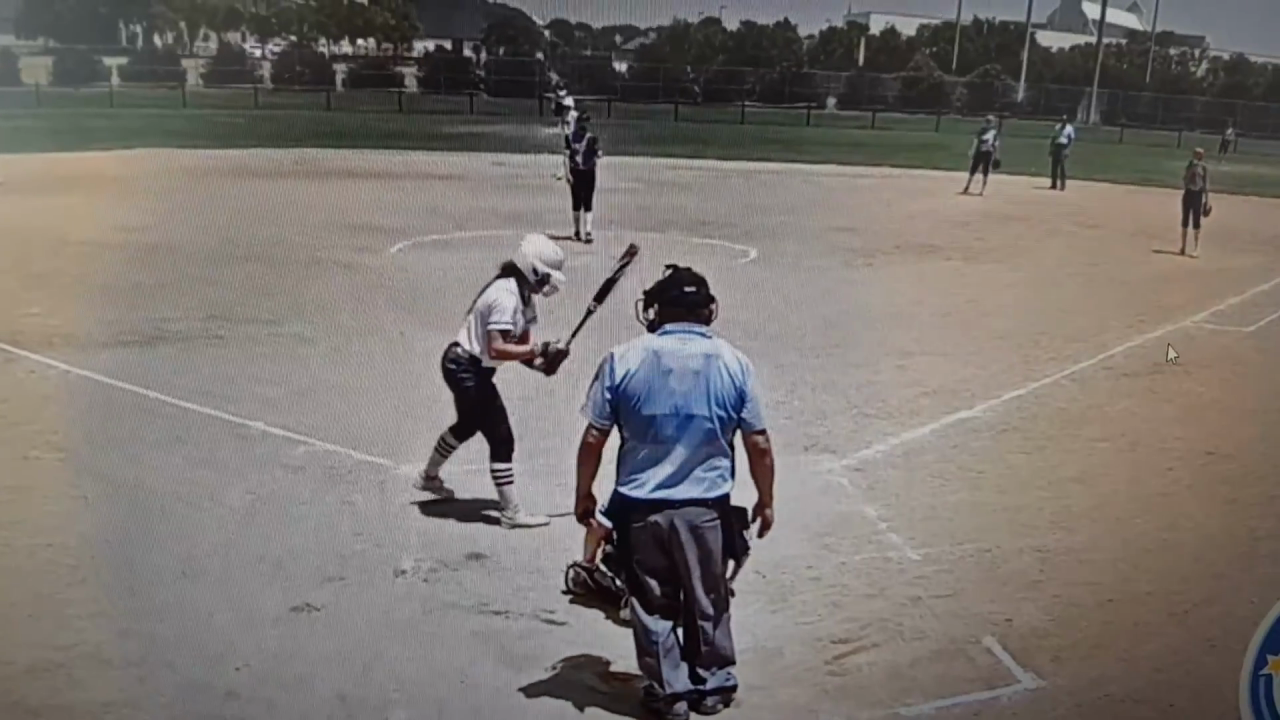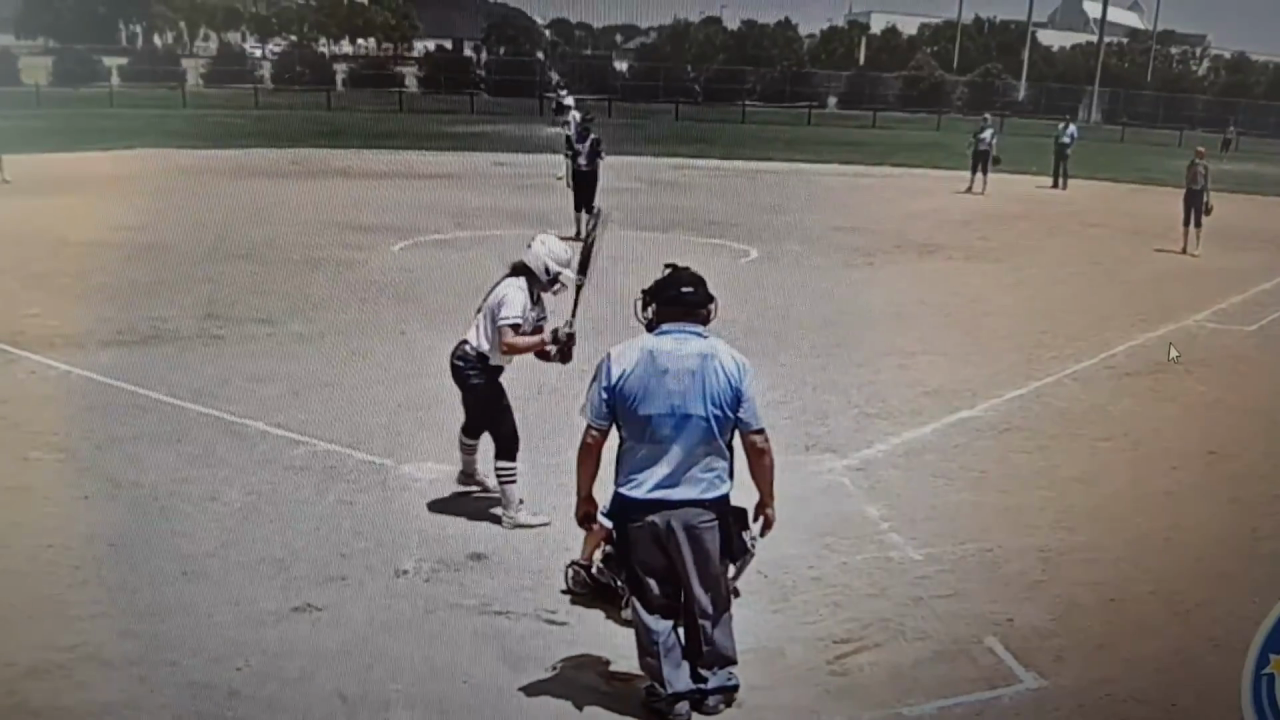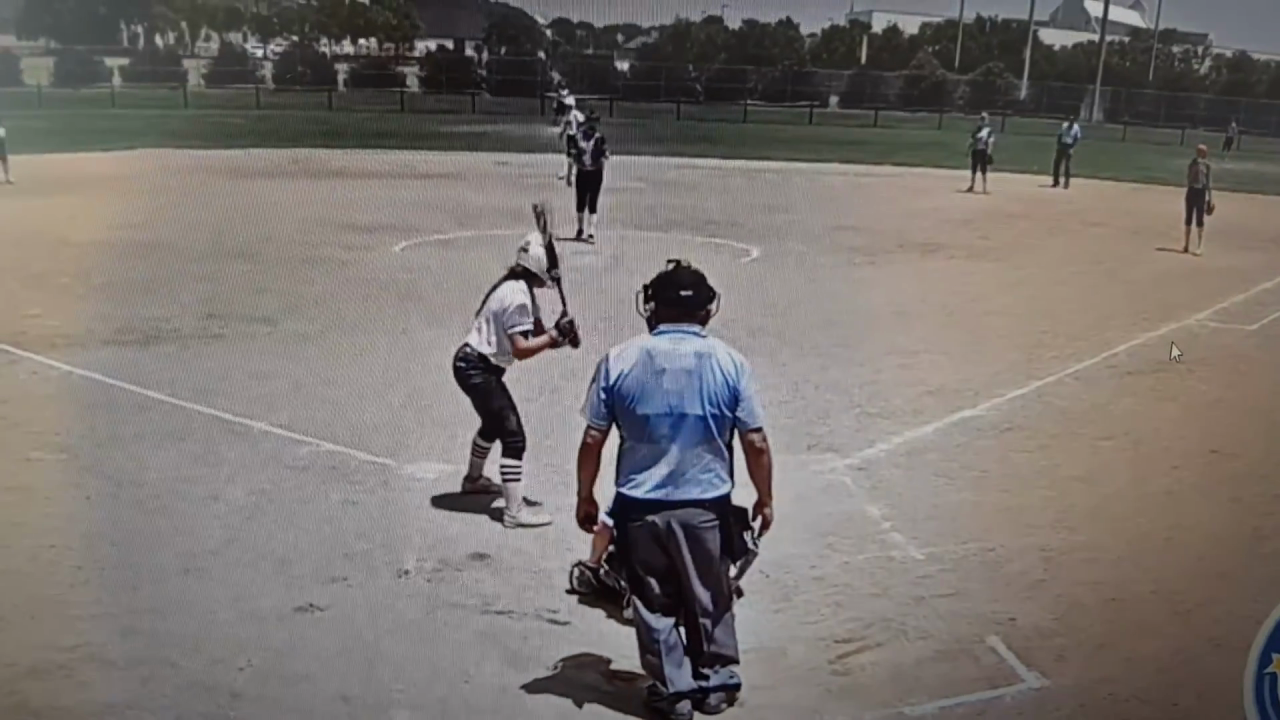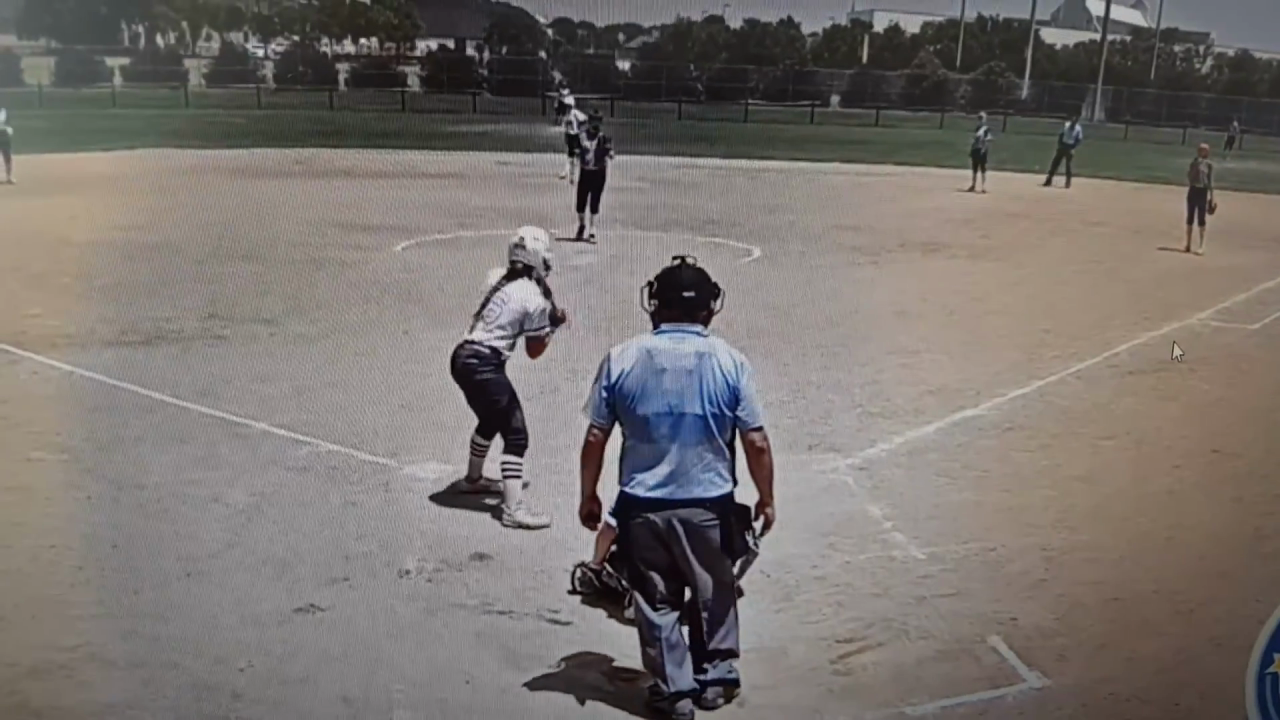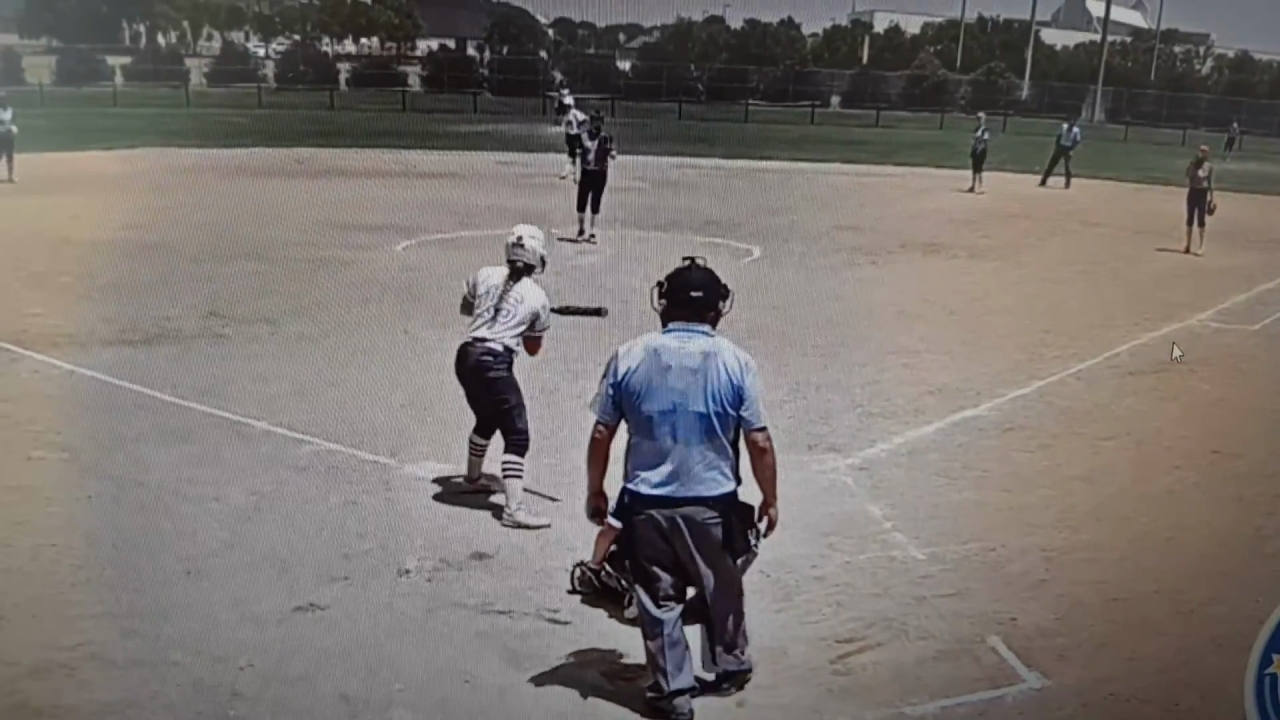
dt=0.2s
person 1, frame 1
left shoulder: (623, 359)
right shoulder: (734, 363)
left elbow: (593, 438)
right elbow: (758, 445)
left wrist: (584, 494)
right wrist: (766, 500)
left hip: (640, 507)
right hip: (706, 507)
left knee: (653, 605)
right knee: (708, 602)
person 1, frame 2
left shoulder: (620, 360)
right shoulder: (731, 363)
left elbow: (592, 439)
right elbow: (757, 444)
left wrist: (584, 496)
right wrist: (767, 499)
left hip: (640, 508)
right hip: (705, 507)
left knee: (654, 605)
right knee: (709, 602)
person 1, frame 3
left shoulder: (619, 360)
right shoulder: (729, 362)
left elbow: (592, 440)
right elbow: (756, 443)
left wrist: (585, 497)
right wrist: (765, 499)
left hip: (641, 507)
right hip: (706, 506)
left knee: (655, 605)
right knee: (710, 601)
person 1, frame 4
left shoulder: (621, 359)
right shoulder: (729, 361)
left elbow: (594, 439)
right elbow: (756, 443)
left wrist: (589, 495)
right wrist: (766, 498)
left hip: (643, 506)
right hip: (709, 504)
left knee: (657, 603)
right knee: (714, 596)
right ankle: (716, 679)
person 1, frame 5
left shoulder: (629, 357)
right shoulder: (735, 362)
left elbow: (602, 434)
right elbow: (759, 443)
left wrist: (596, 490)
right wrist: (769, 499)
left hip: (647, 504)
right hip: (712, 502)
left knee: (659, 600)
right knee: (721, 591)
right ankle: (730, 668)
person 2, frame 1
left shoulder: (523, 296)
right shoulder: (506, 297)
left elbow: (520, 344)
right elbow: (498, 349)
left wrist: (540, 362)
right wrist: (540, 350)
left hip: (461, 364)
right hip: (467, 370)
left knee: (468, 425)
right knee: (501, 439)
left ankle: (429, 476)
right ankle: (512, 513)
person 2, frame 2
left shoulder: (534, 295)
right shoulder: (515, 294)
left elbow: (535, 345)
right elbow: (508, 344)
left wrist: (556, 351)
right wrist: (549, 338)
left hip: (474, 364)
right hip: (475, 367)
left knee: (478, 421)
right knee: (506, 437)
left ankle: (468, 473)
right ankle: (512, 512)
person 2, frame 3
left shoulder: (521, 289)
right shoulder: (518, 297)
left elbow: (538, 336)
right elbow: (521, 350)
left wrist: (559, 334)
right wrist: (555, 335)
left hip: (474, 364)
right hip: (478, 369)
left knee: (493, 423)
right knee: (513, 436)
left ankle: (474, 478)
right ankle: (514, 510)
person 2, frame 4
left shoulder: (498, 277)
right shoulder: (534, 300)
right elbow: (535, 351)
left wrist: (548, 320)
right wrist: (551, 327)
left hip: (464, 359)
right hip: (485, 366)
left knee: (489, 421)
right knee: (515, 435)
left ankle: (473, 479)
right ankle: (513, 510)
person 2, frame 5
left shoulder: (484, 275)
right shoulder: (538, 298)
left elbow: (466, 308)
right elbow: (532, 349)
left hip: (466, 356)
right hip: (494, 364)
left knee: (486, 420)
right knee: (517, 436)
left ankle: (473, 478)
right ankle: (514, 509)
